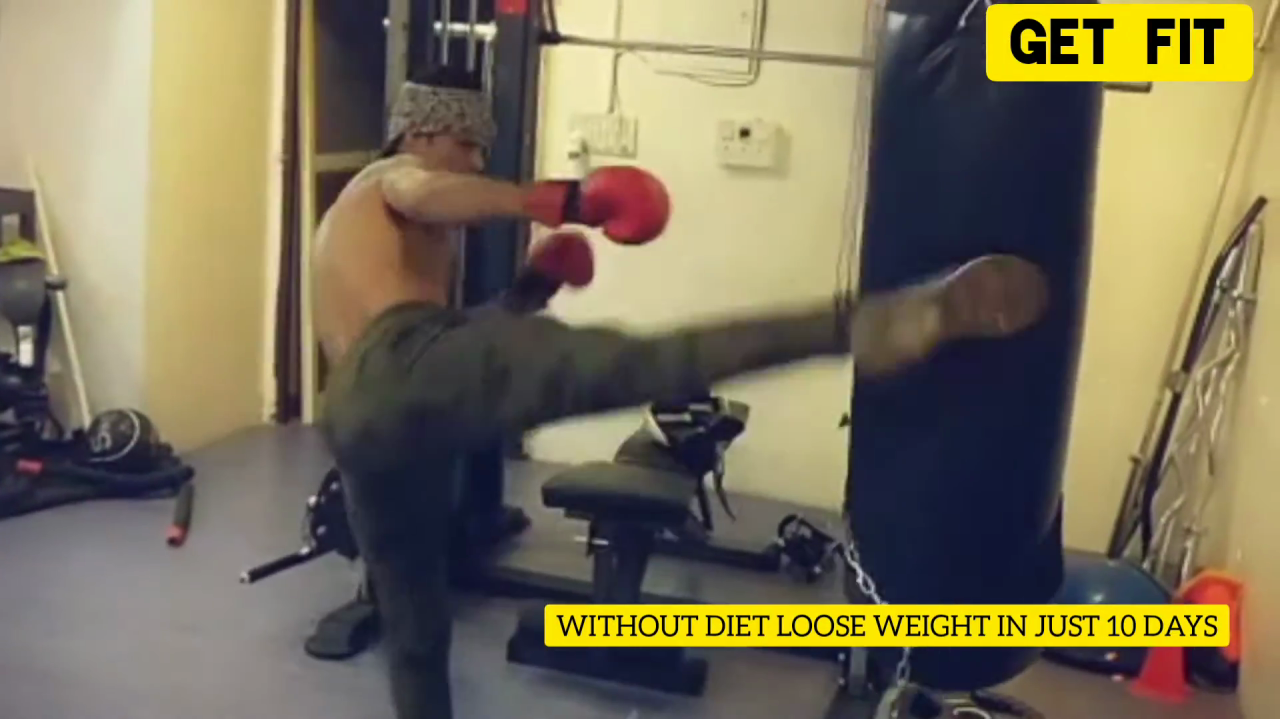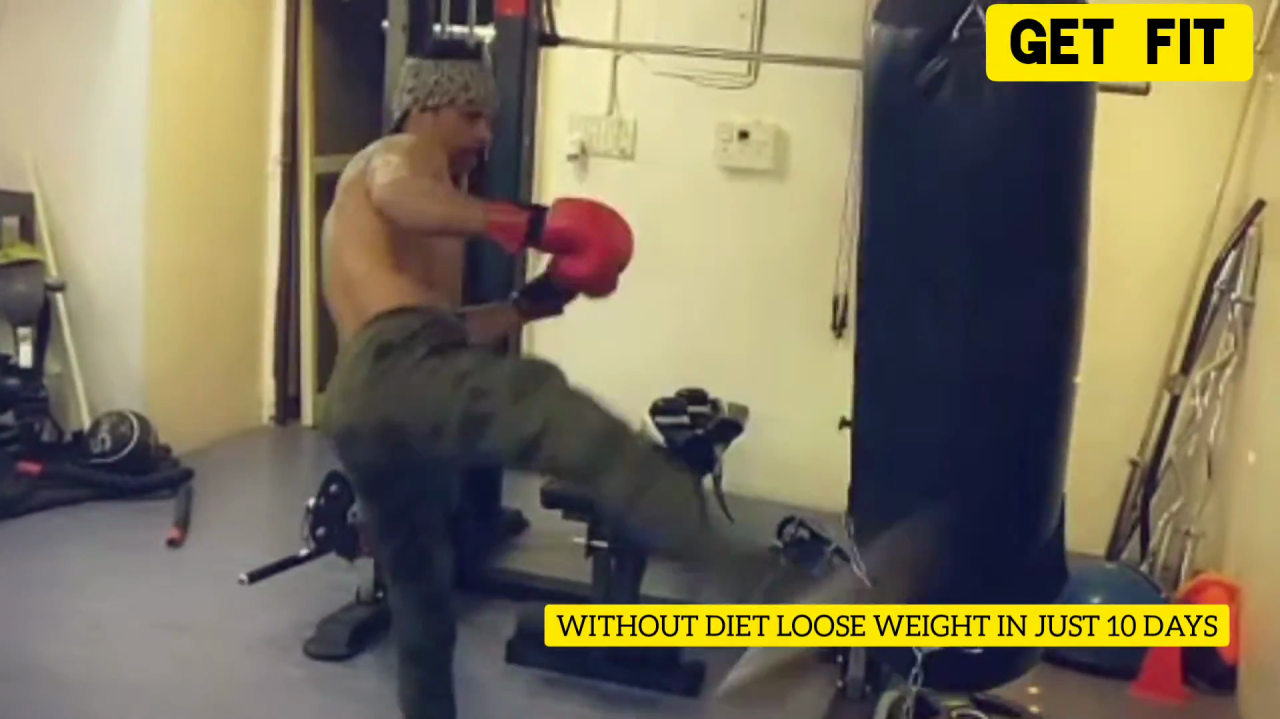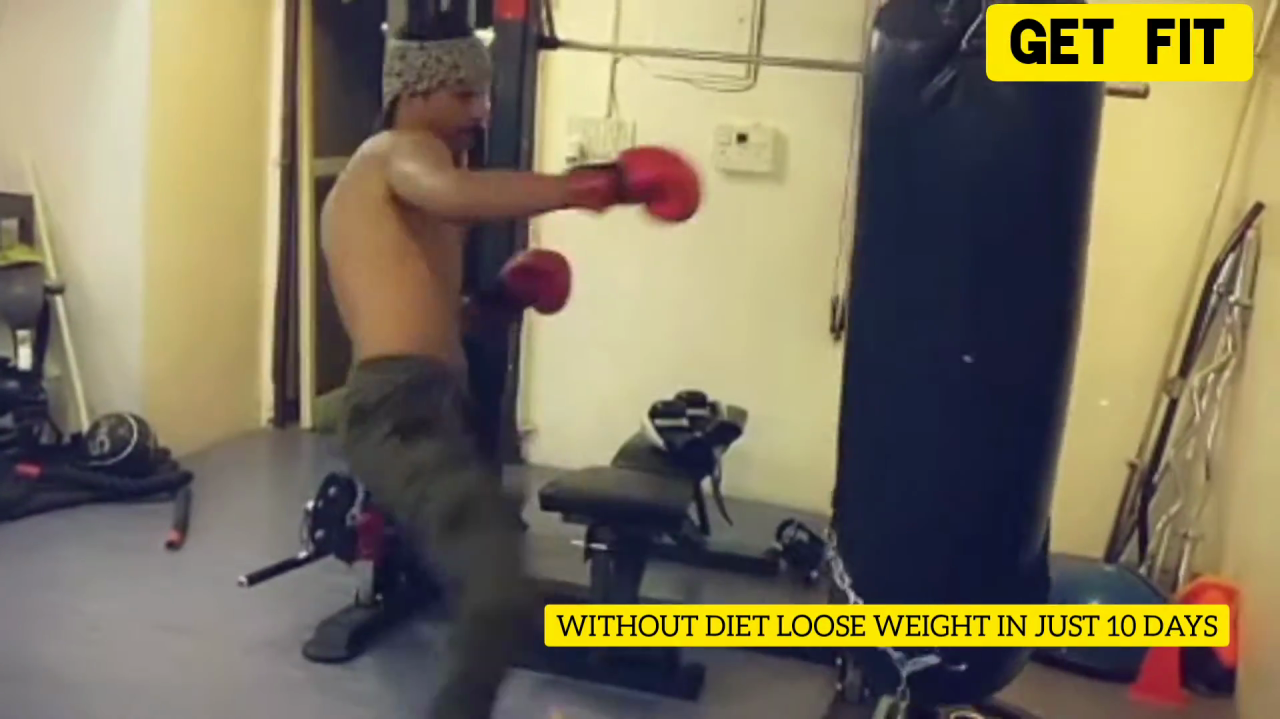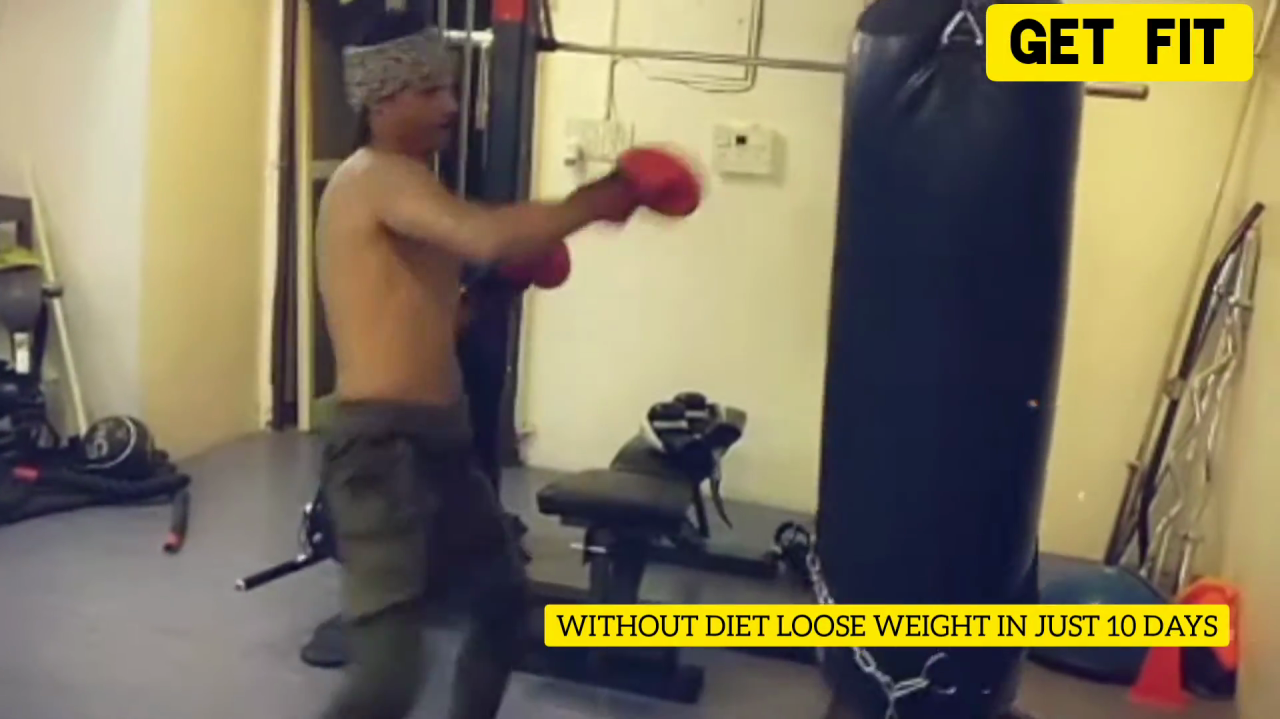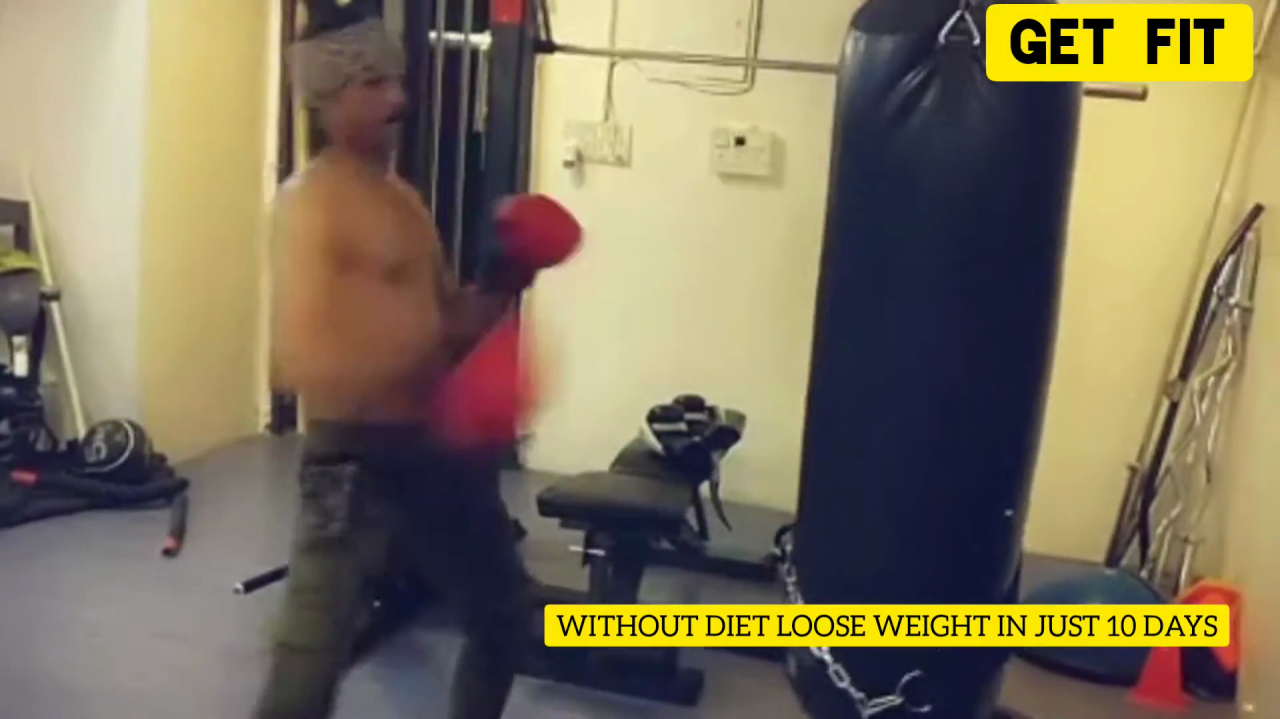
dt=0.1s
person 1, frame 1
left shoulder: (341, 229)
right shoulder: (405, 176)
right elbow: (429, 200)
left wrist: (527, 291)
right wrist: (559, 199)
left hip: (354, 418)
right hip: (413, 363)
left knee: (413, 622)
right knee: (630, 364)
right ankle: (884, 327)
person 1, frame 2
left shoulder: (359, 195)
right shoulder: (399, 158)
right elbow: (403, 199)
left wrist: (540, 299)
right wrist: (529, 223)
left hip: (358, 404)
right hip: (405, 367)
left knee: (422, 611)
right knee: (582, 438)
person 1, frame 3
left shoulder: (359, 194)
right shoulder: (401, 152)
right elbow: (465, 199)
left wrist: (493, 298)
right wrist: (604, 182)
left hip: (397, 412)
right hip: (408, 409)
left knee: (482, 599)
right knee: (497, 606)
person 1, frame 4
left shoulder: (367, 190)
right shoulder: (379, 177)
right elbow: (489, 238)
right wrist: (606, 194)
left hip: (432, 448)
right hip: (385, 448)
left knee: (504, 611)
person 1, frame 5
left shoulder: (401, 197)
right shoulder: (313, 207)
left elbow: (445, 312)
right elbow: (306, 366)
left wrist: (508, 275)
left hip: (442, 456)
right hip: (358, 466)
left knee: (510, 617)
